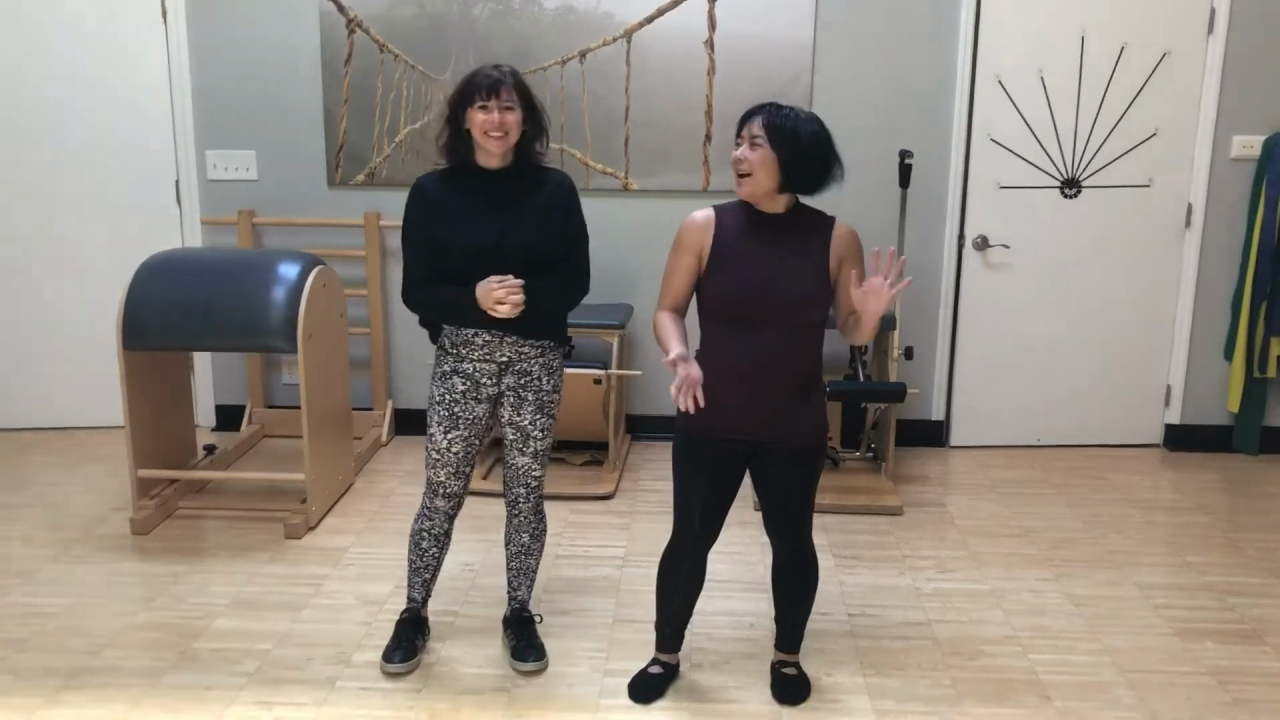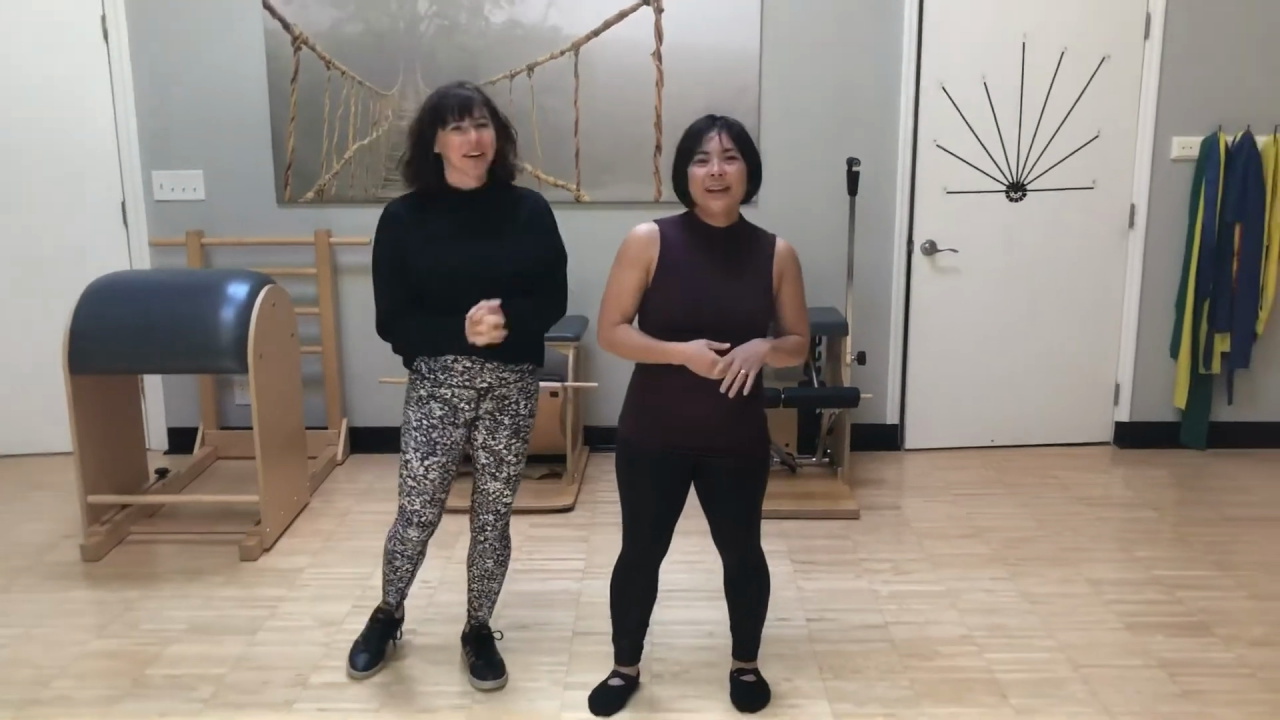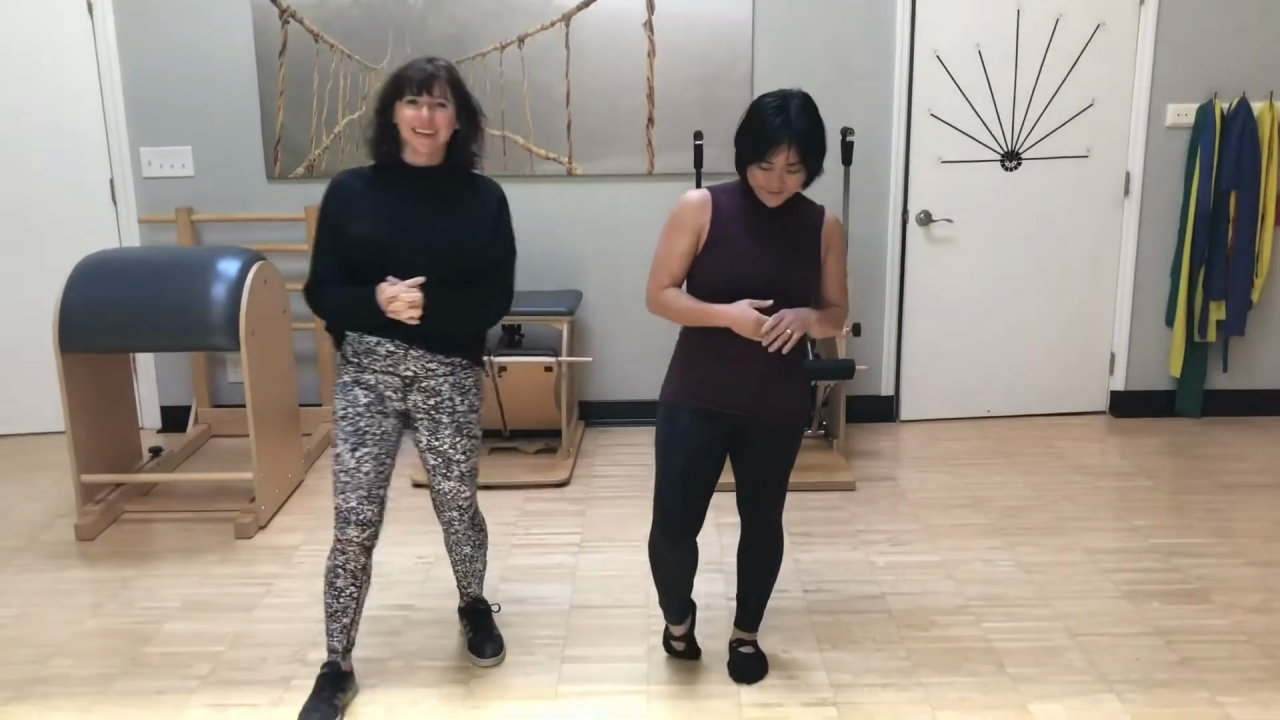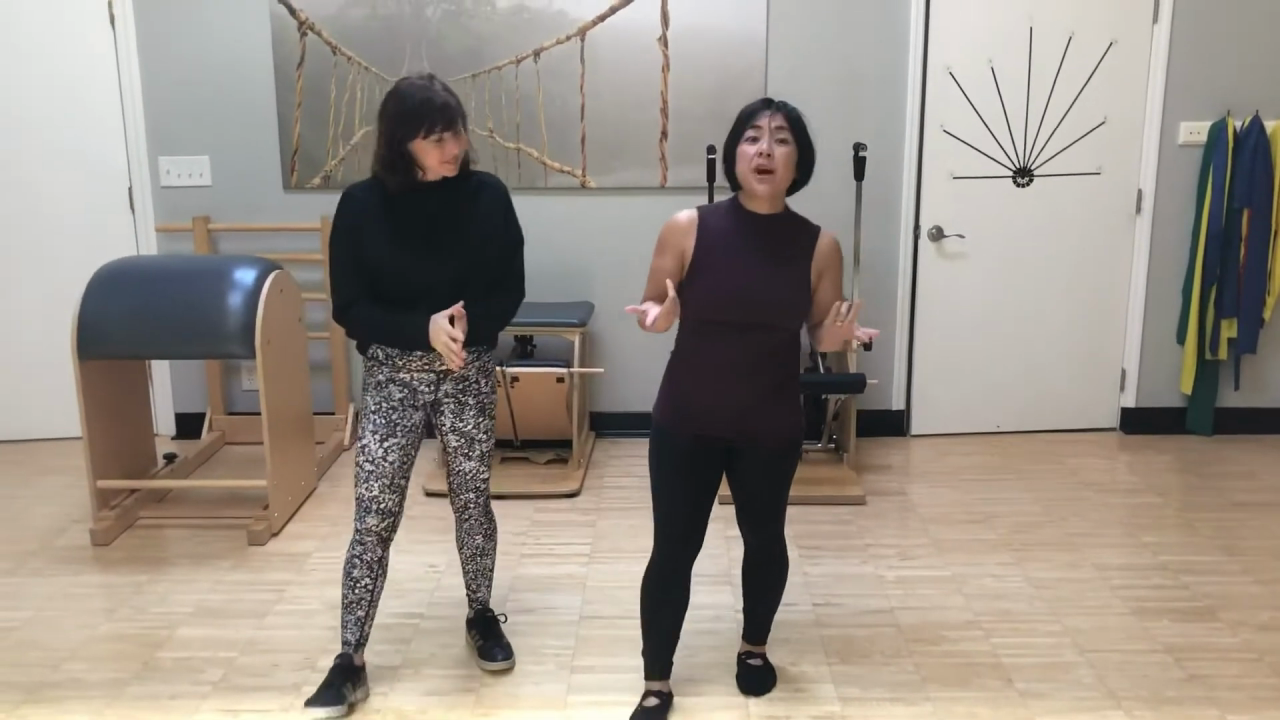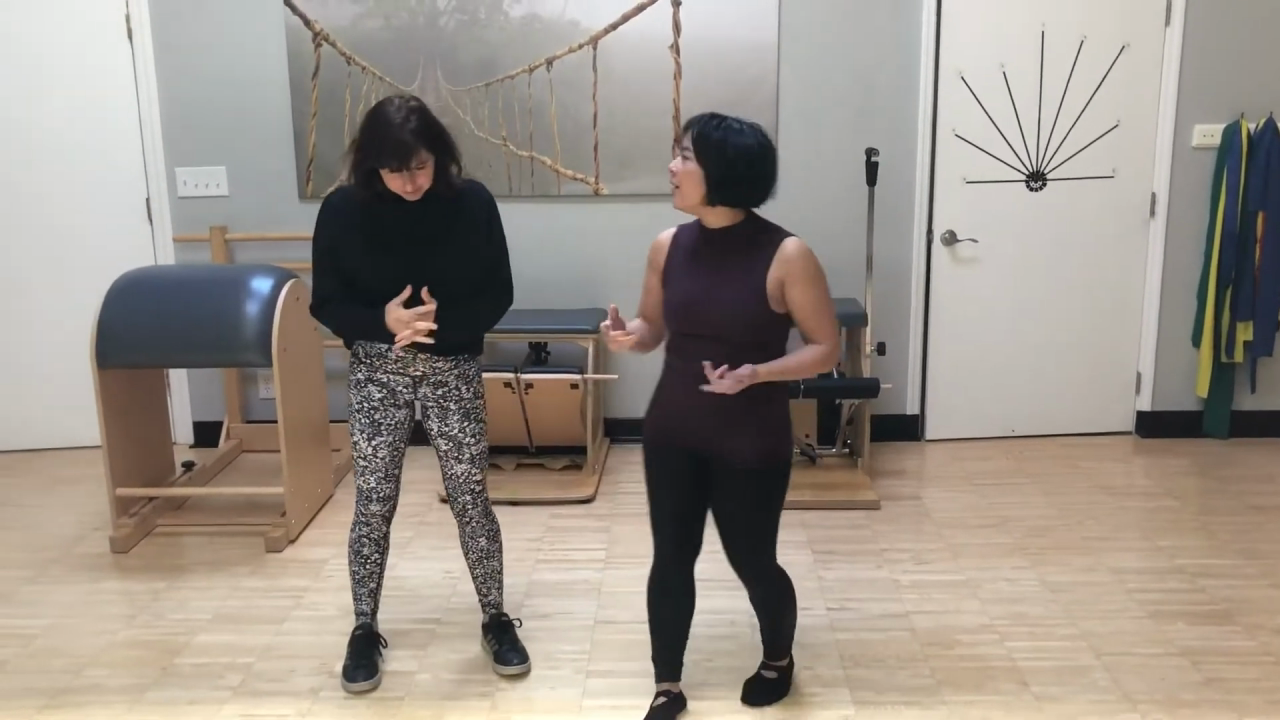
dt=1s
person 1, frame 1
left shoulder: (554, 190)
right shoulder: (432, 192)
left elbow: (576, 281)
right elbow: (416, 290)
left wrist: (527, 296)
right wrist: (474, 298)
left hip: (534, 360)
right hip: (461, 358)
left knee: (525, 492)
right knee: (442, 493)
left ankle: (519, 613)
right ankle: (414, 614)
person 1, frame 2
left shoulder: (529, 211)
right shoulder: (404, 218)
left elbow: (553, 301)
right elbow: (392, 322)
left wrist: (507, 318)
right wrist: (461, 329)
left hip: (511, 384)
right hip: (437, 384)
left knee: (493, 515)
right knee: (417, 513)
left ankle: (479, 631)
right ankle: (387, 617)
person 1, frame 3
left shoulder: (483, 199)
right shoulder: (351, 190)
left elbow: (496, 300)
right elbow: (320, 291)
left wrist: (427, 306)
right wrist: (376, 300)
left hip: (448, 375)
right hip: (366, 373)
left knee: (458, 507)
right knee: (354, 524)
left ankle: (474, 607)
right ankle: (337, 666)
person 1, frame 4
left shoulder: (487, 196)
right shoulder: (363, 205)
left elbow: (510, 289)
right elbow: (350, 309)
left wrist: (468, 325)
right wrist: (424, 328)
left hip: (469, 372)
right hip: (392, 373)
left knee: (472, 500)
right knee: (374, 517)
left ankle: (481, 615)
right ankle: (349, 661)
person 1, frame 5
left shoulder: (472, 203)
right shoulder: (343, 210)
left elbow: (498, 296)
right elbow: (326, 303)
left wrist: (441, 321)
right wrist: (384, 319)
left hip: (454, 370)
right hip: (376, 372)
left knee: (470, 499)
right knee: (373, 505)
left ankle: (496, 619)
right ankle: (365, 630)
person 2, frame 1
left shoulder: (835, 237)
right shoulder: (704, 226)
left elbow: (852, 332)
right elbow: (668, 308)
left wrist: (870, 312)
right wrist: (678, 354)
left hip: (795, 430)
right hip: (710, 424)
left knee: (792, 543)
right knee: (690, 540)
left ankle: (787, 656)
right ankle: (665, 654)
person 2, frame 2
left shoulder: (775, 253)
right shoulder: (649, 241)
left elbow: (798, 342)
right elbow: (610, 331)
left wrist: (763, 348)
right wrist: (681, 352)
left hip: (738, 440)
right hip: (652, 437)
left knee: (742, 552)
right knee: (641, 553)
left ankle: (746, 664)
right ankle: (625, 666)
person 2, frame 3
left shoulder: (822, 225)
right shoulder: (700, 207)
left elbow: (837, 315)
right elbow: (658, 295)
left wrist: (805, 318)
right wrist: (726, 314)
left hip: (777, 404)
right hip: (695, 397)
left knee: (762, 521)
right knee: (673, 525)
left ankle: (745, 634)
right ankle: (678, 614)
person 2, frame 4
left shoulder: (818, 246)
right shoulder: (687, 228)
left elbow: (821, 332)
right elbow: (655, 309)
left wrist: (839, 334)
right wrist: (657, 315)
left hip: (771, 427)
right hip: (685, 422)
left knee: (764, 539)
right knee: (673, 549)
left ankle: (753, 647)
person 2, frame 5
left shoulder: (787, 255)
right shoulder: (669, 245)
left elbow: (826, 347)
left wrist: (754, 373)
right wrist: (627, 336)
left hip: (753, 444)
right hip: (672, 434)
left knee: (753, 561)
right knee: (671, 558)
left ankle: (778, 658)
